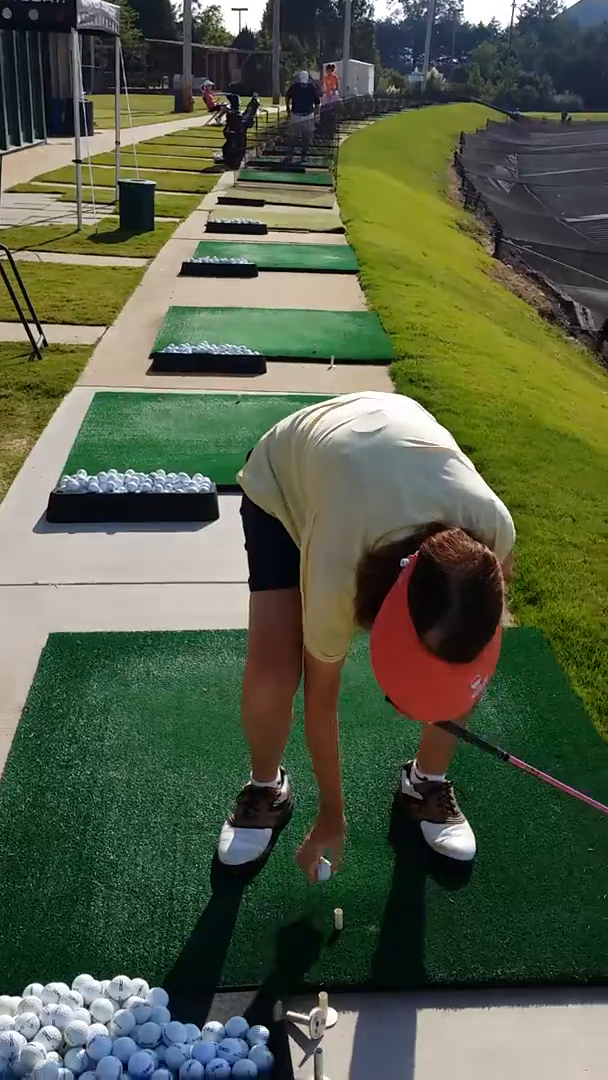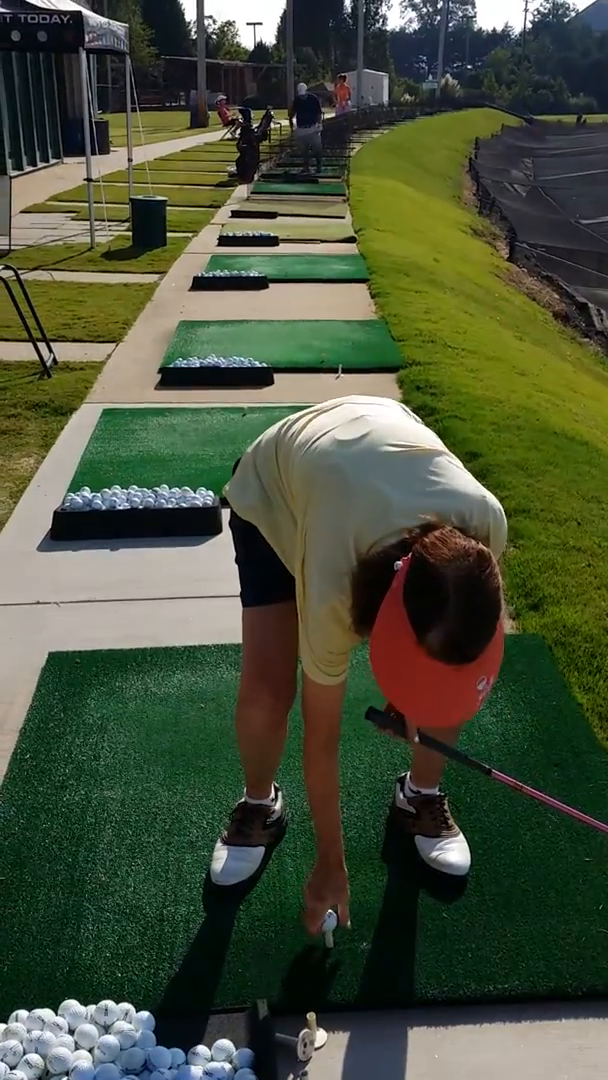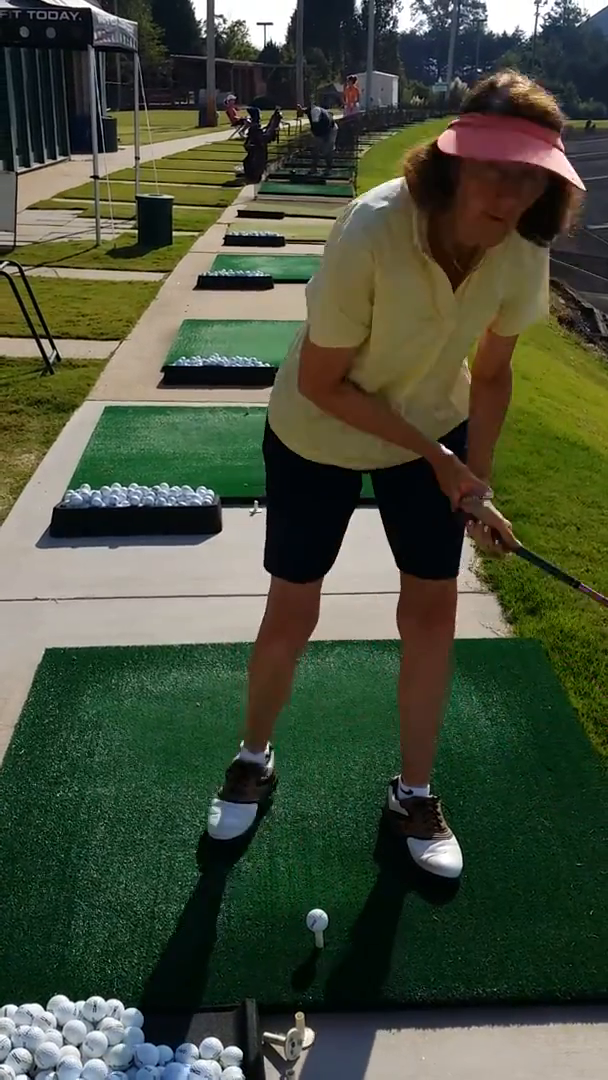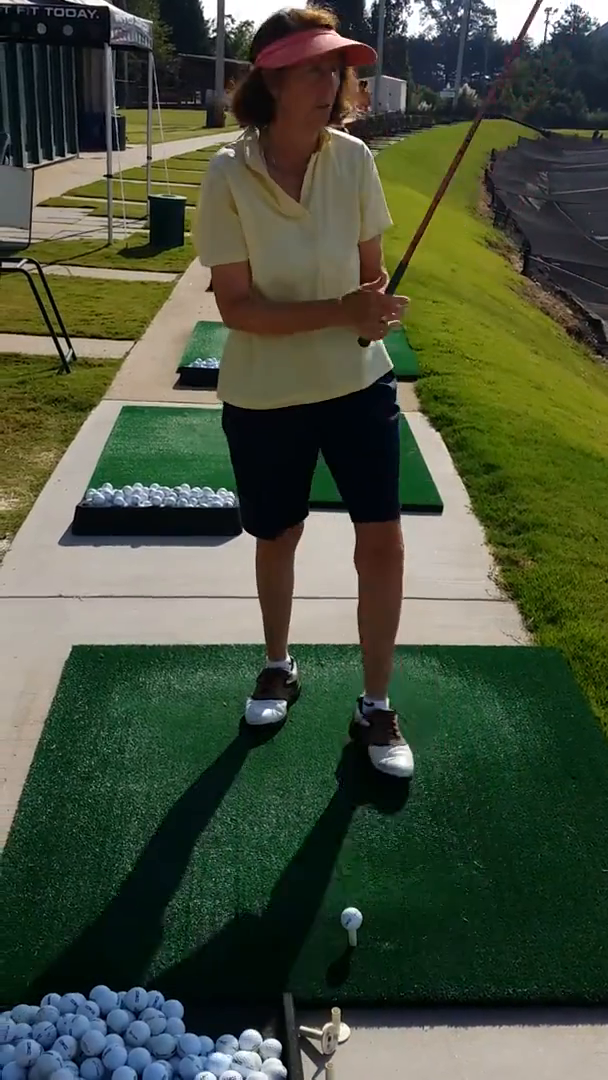
dt=1s
person 1, frame 1
left shoulder: (491, 523)
right shoulder: (335, 577)
right elbow: (320, 696)
left wrist: (429, 675)
right wrist: (330, 813)
right hip: (284, 478)
left knee: (458, 653)
right knee: (273, 668)
left ankle: (427, 783)
right ankle: (266, 789)
person 1, frame 2
left shoulder: (485, 522)
right shoulder: (333, 592)
right elbow: (322, 736)
left wrist: (411, 689)
right wrist: (331, 864)
right hip: (272, 490)
left knee: (454, 667)
right knee: (266, 690)
left ankle: (421, 796)
right ankle: (259, 806)
person 1, frame 3
left shoulder: (523, 250)
right shoulder: (370, 236)
left elbow: (492, 372)
right elbow: (321, 383)
left wrist: (476, 481)
right wrist: (432, 452)
left hip: (435, 436)
right hip: (317, 438)
left knee: (431, 612)
right knee: (294, 607)
left ankle: (413, 794)
right ankle: (252, 760)
person 1, frame 4
left shoulder: (353, 159)
right shoulder: (229, 174)
left elbow: (373, 271)
right elbow: (237, 307)
left wrist: (375, 302)
right wrist: (336, 311)
left hip: (357, 385)
right hip: (265, 396)
left knee: (381, 543)
right knee: (277, 539)
left ankle: (375, 706)
right ankle: (279, 667)
